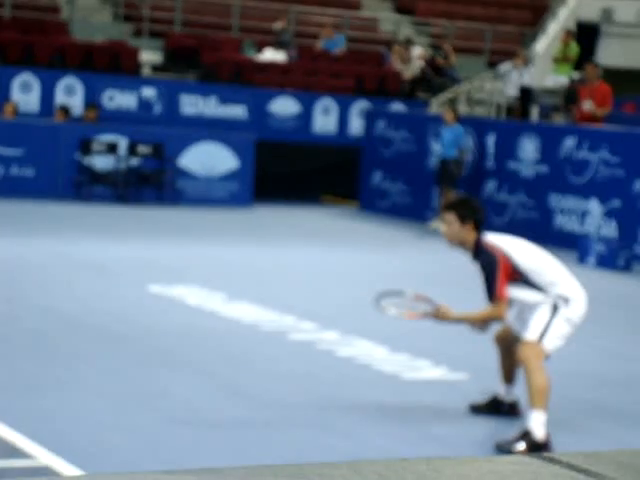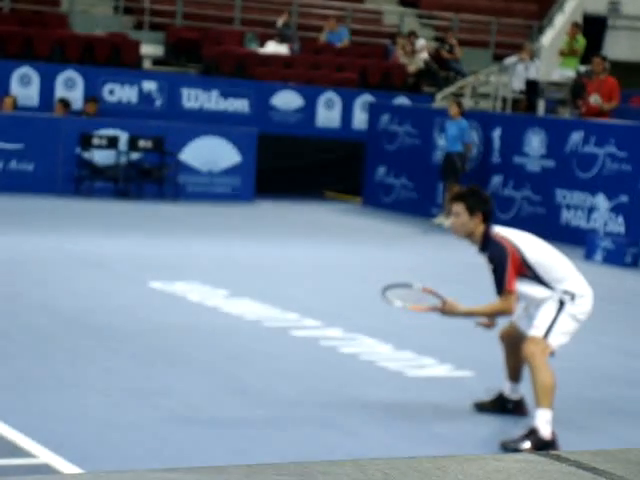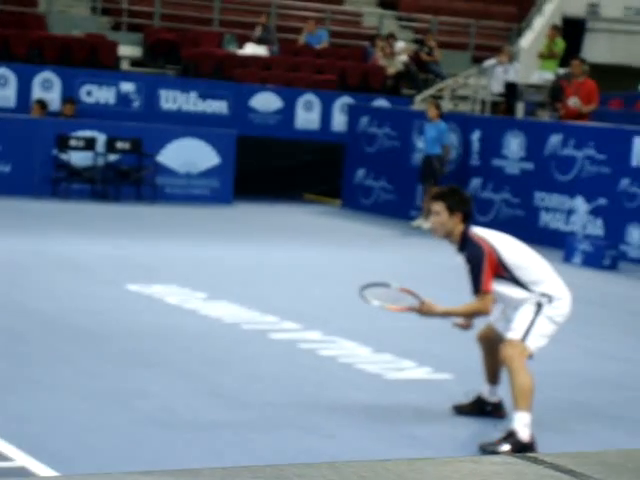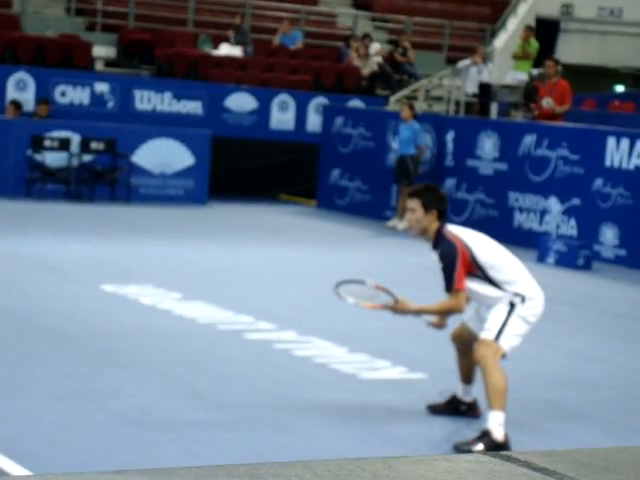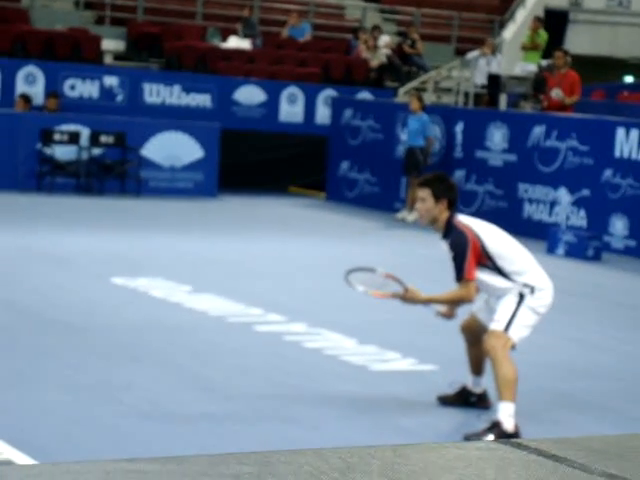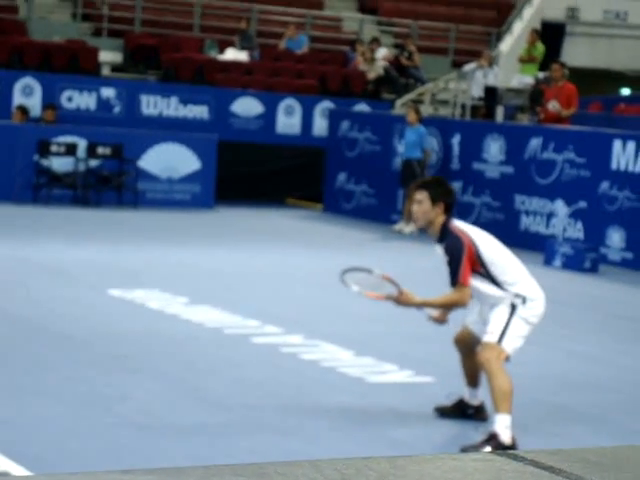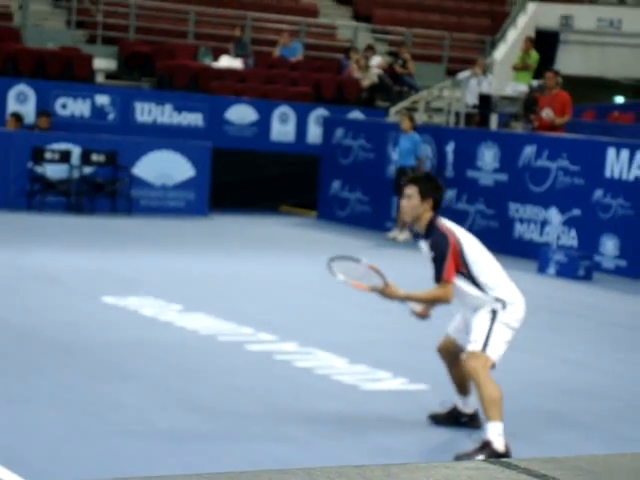
dt=0.3s
person 1, frame 1
left shoulder: (489, 255)
right shoulder: (488, 243)
left elbow: (499, 311)
right elbow: (503, 300)
left wrist: (454, 317)
right wrist: (487, 317)
left hip: (564, 299)
right hip: (543, 296)
left knee: (528, 353)
right knee: (505, 339)
left ankle: (537, 436)
right ankle: (506, 401)
person 1, frame 2
left shoulder: (498, 248)
right shoulder: (495, 238)
left elbow: (508, 305)
right elbow: (512, 295)
left wrist: (461, 311)
right wrist: (493, 314)
left hip: (569, 296)
right hip: (550, 293)
left knee: (534, 350)
right knee: (510, 336)
left ankle: (544, 433)
right ankle: (512, 399)
person 1, frame 3
left shoulder: (475, 248)
right shoulder: (474, 238)
left elbow: (485, 305)
right elbow: (489, 294)
left wrist: (439, 311)
right wrist: (470, 315)
left hip: (547, 298)
right hip: (527, 295)
left knee: (512, 353)
right knee: (488, 338)
left ankle: (522, 436)
right ankle: (490, 401)
person 1, frame 4
left shoulder: (449, 246)
right shoulder: (448, 237)
left elbow: (457, 303)
right elbow: (463, 290)
left wrist: (412, 309)
right wrist: (444, 314)
left hip: (520, 298)
right hip: (501, 295)
left knee: (485, 353)
right knee: (461, 338)
left ankle: (496, 435)
right ankle: (465, 401)
person 1, frame 5
left shoulder: (459, 236)
right shoulder: (458, 227)
left elbow: (467, 292)
right elbow: (473, 282)
left wrist: (423, 299)
right wrist: (453, 305)
left hip: (529, 289)
right hip: (510, 286)
left knee: (495, 344)
right knee: (471, 329)
left ankle: (506, 425)
right ankle: (475, 392)
person 1, frame 6
left shoulder: (455, 241)
right shoulder: (451, 233)
left elbow: (462, 298)
right elbow: (466, 288)
left wrist: (417, 302)
right wrist: (445, 309)
left hip: (521, 300)
right hip: (502, 297)
left knee: (489, 356)
right knee: (464, 341)
left ankle: (503, 437)
right ankle: (472, 404)
person 1, frame 7
left shoulder: (440, 238)
right shoulder: (431, 233)
left elbow: (445, 294)
right elbow: (449, 285)
left wrist: (401, 296)
right wrist: (428, 304)
left hip: (500, 305)
right hip: (483, 303)
left knee: (475, 365)
right knee: (447, 349)
left ankle: (495, 444)
right ankle: (464, 410)
person 2, frame 1
left shoulder: (458, 130)
right shoulder: (443, 129)
left elbow: (462, 148)
left wrist: (460, 164)
right wrist: (441, 158)
left hip: (453, 161)
right hip: (443, 161)
left knee: (450, 191)
right knee: (443, 190)
person 2, frame 2
left shoulder: (463, 124)
right shoulder: (448, 123)
left elbow: (468, 143)
left wrist: (464, 158)
right wrist: (447, 152)
left hip: (458, 156)
right hip: (448, 155)
left knee: (454, 186)
right knee: (447, 185)
right ankle: (445, 214)
person 2, frame 3
left shoulder: (442, 126)
right shoulder: (427, 125)
left elbow: (446, 146)
left wrist: (443, 161)
right wrist: (425, 155)
left hip: (436, 158)
right hip: (427, 158)
left knee: (433, 189)
right knee: (426, 188)
right ankle: (423, 216)
person 2, frame 4
left shoulder: (415, 127)
right shoulder: (401, 125)
left elbow: (420, 146)
left wrist: (417, 161)
right wrist: (399, 156)
left hip: (410, 159)
right hip: (401, 158)
left knee: (407, 190)
right knee: (401, 189)
left ankle: (406, 219)
right ankle: (398, 217)
person 2, frame 5
left shoulder: (424, 118)
right shoulder: (410, 117)
left elbow: (429, 138)
left wrist: (426, 154)
right wrist: (408, 147)
left hip: (419, 150)
right hip: (410, 150)
left knee: (416, 182)
right knee: (410, 181)
left ankle: (415, 211)
right ankle: (407, 209)
person 2, frame 6
left shoulder: (421, 130)
right shoulder: (407, 129)
left elbow: (426, 150)
left wrist: (423, 165)
right wrist: (404, 160)
left hip: (416, 162)
right hip: (407, 162)
right knee: (407, 193)
left ankle: (412, 223)
right ankle: (404, 221)
person 2, frame 7
left shoulder: (415, 138)
right shoulder: (401, 137)
left elbow: (420, 158)
left wrist: (417, 173)
right wrist: (397, 167)
left hip: (410, 170)
right hip: (400, 170)
left ankle: (406, 231)
right ankle: (398, 228)
